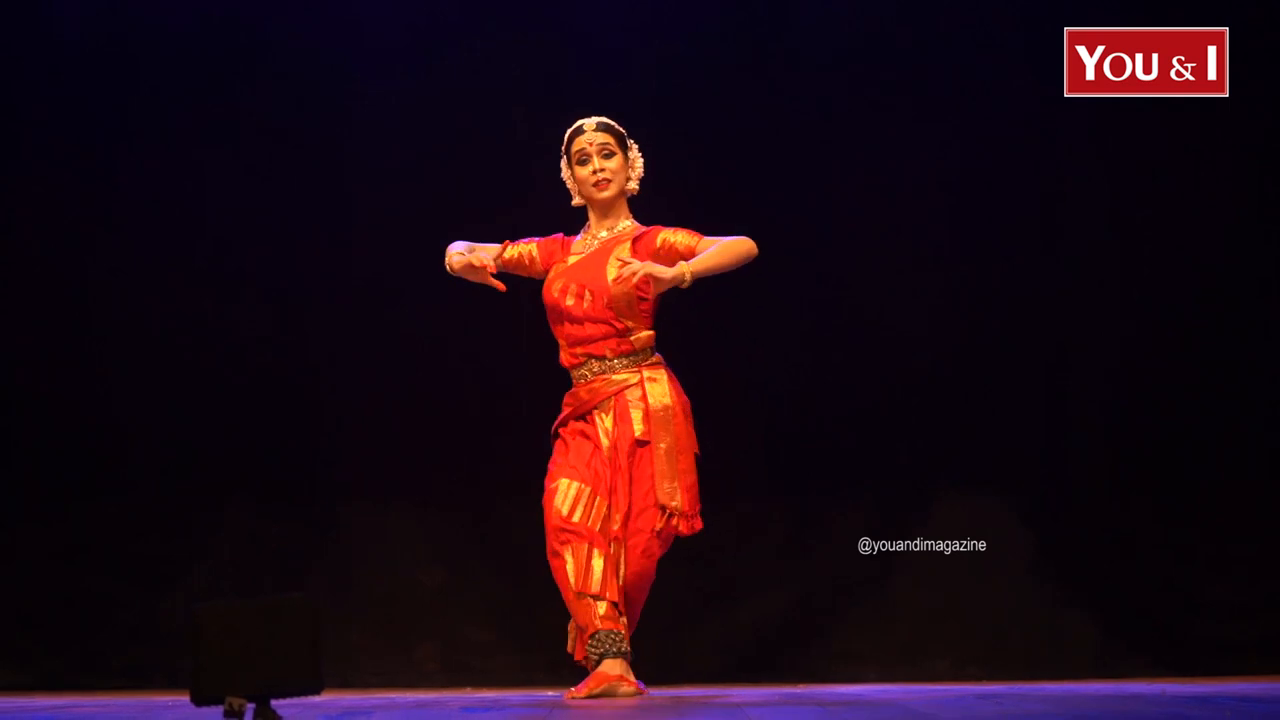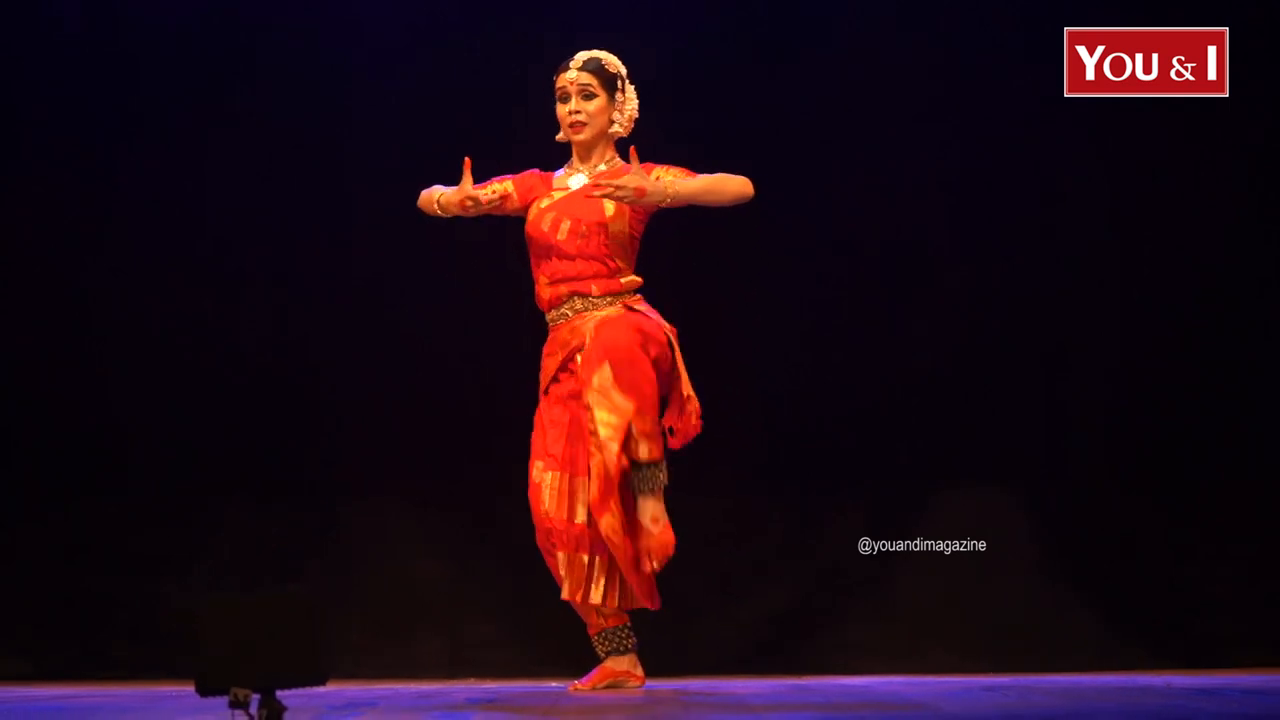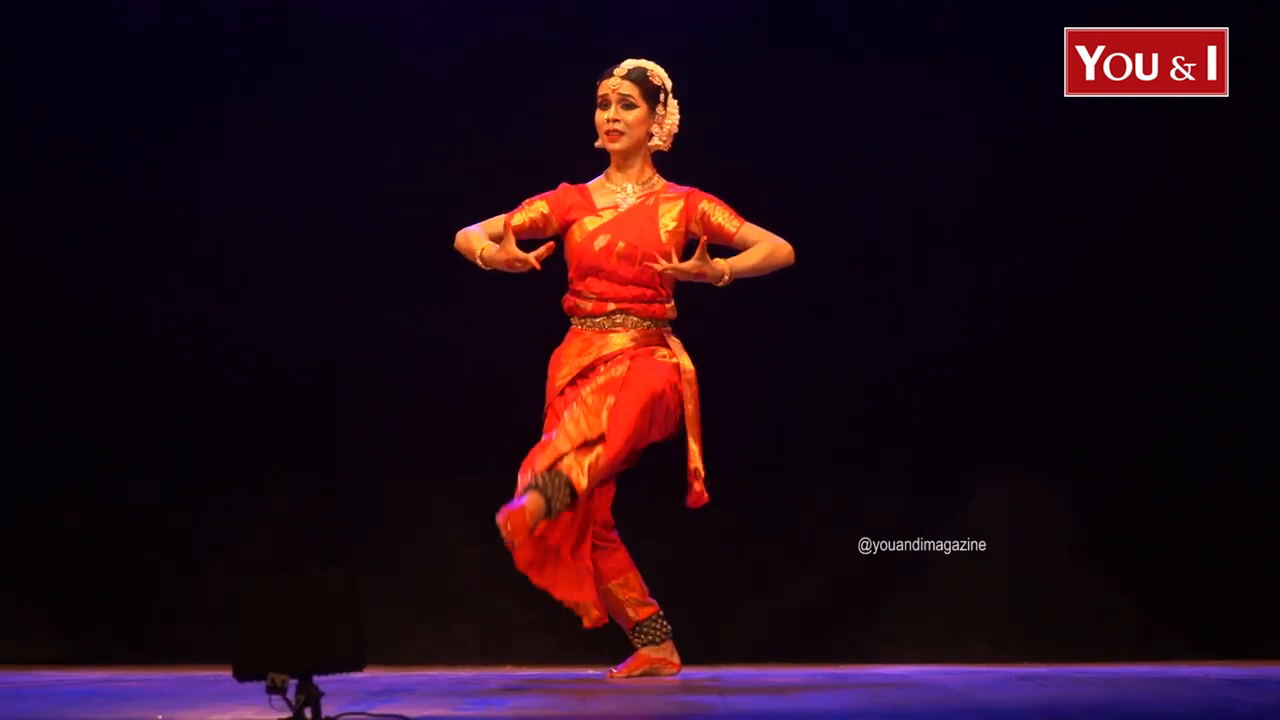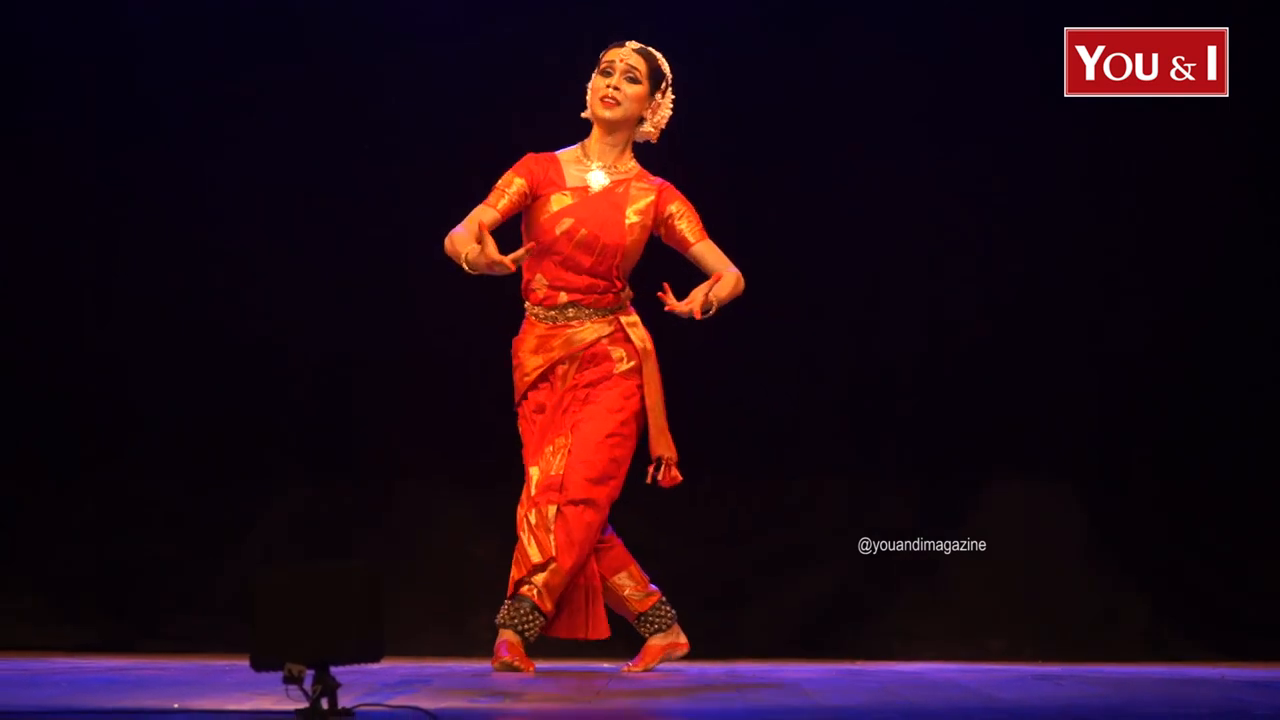
dt=0.7s
person 1, frame 1
left shoulder: (651, 241)
right shoulder: (556, 251)
left elbow: (744, 247)
right elbow: (460, 251)
left wrist: (676, 274)
right wrist: (463, 261)
left hip: (643, 403)
right hip: (584, 411)
left knee: (635, 543)
right knee: (570, 520)
left ankle: (606, 651)
right ankle: (609, 663)
person 1, frame 2
left shoulder: (638, 178)
right shoulder: (535, 186)
left elbow: (741, 188)
right elbow: (428, 198)
left wrist: (658, 194)
right wrist: (454, 200)
left hip: (623, 331)
right hip: (564, 353)
left knee: (614, 353)
right knee: (559, 510)
left ankle: (646, 482)
right ankle: (619, 655)
person 1, frame 3
left shoulder: (683, 203)
right shoulder: (570, 201)
left elbow: (780, 250)
right elbow: (467, 236)
left wrist: (715, 271)
right wrist: (494, 255)
left hip: (648, 359)
right hip: (579, 365)
right knee: (586, 519)
left ankle: (541, 497)
right ankle: (655, 643)
person 1, frame 4
left shoulder: (655, 196)
right shoulder: (538, 170)
left elbow: (731, 275)
right elbow: (460, 233)
left wrist: (703, 300)
right wrist: (476, 253)
left hip: (610, 355)
right hip: (540, 356)
left knee: (573, 492)
right knee: (564, 505)
left ankle: (514, 628)
right ankle: (662, 628)
